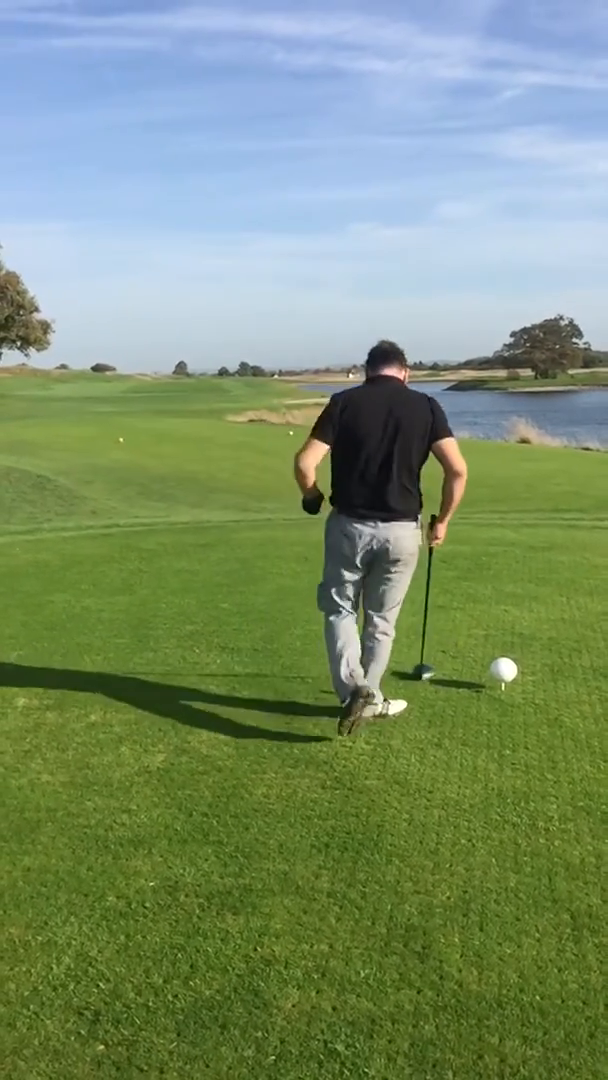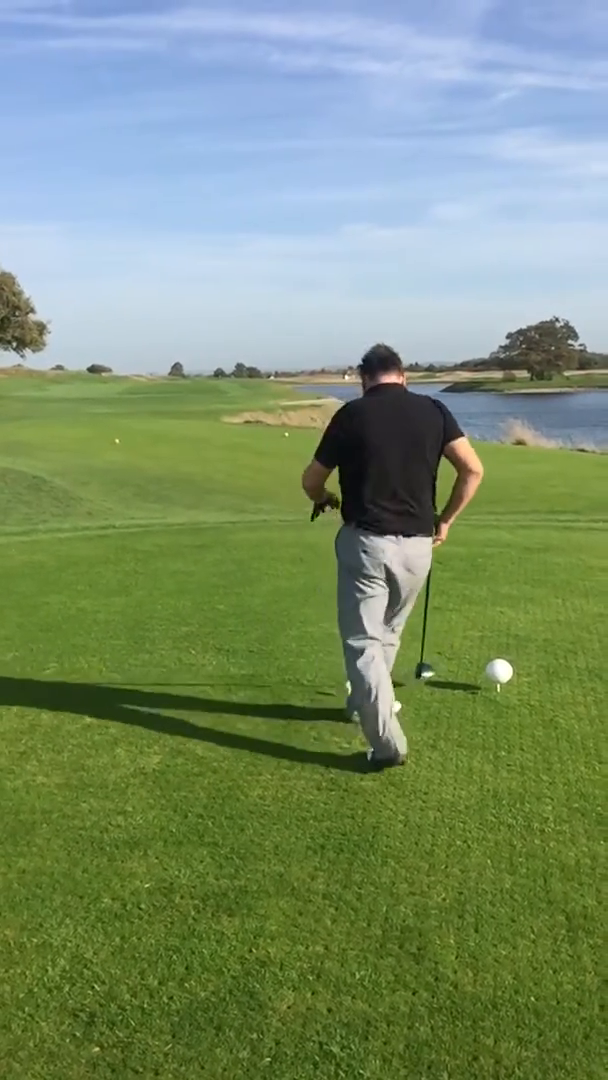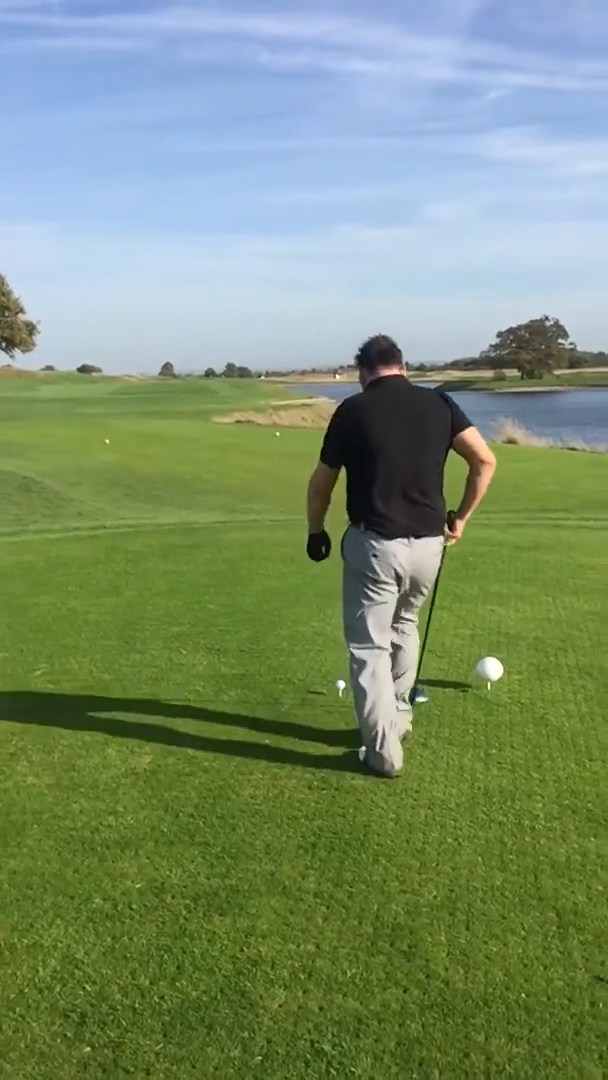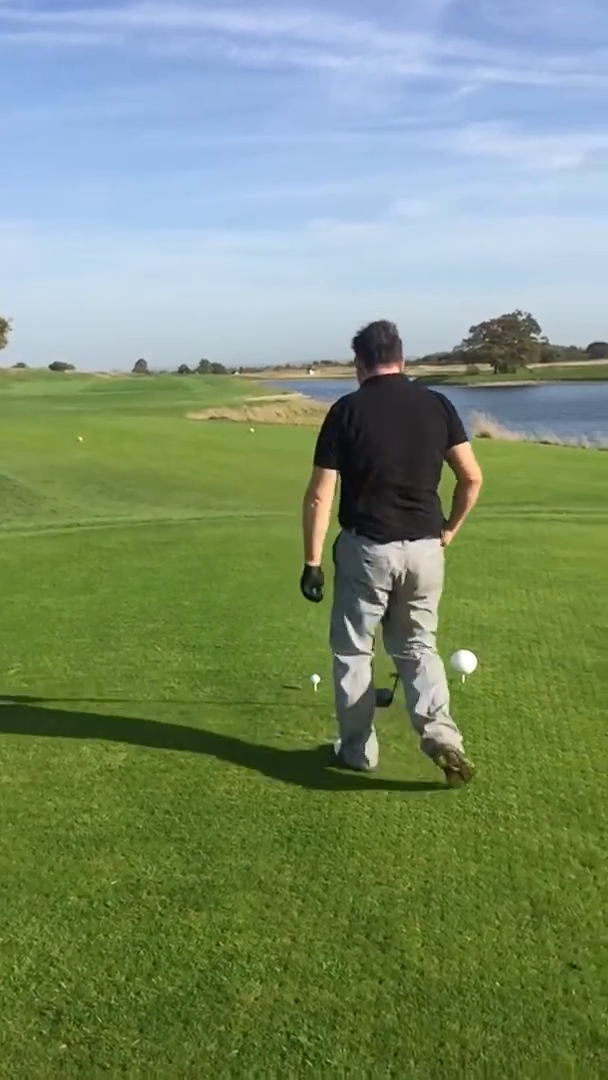
dt=0.2s
person 1, frame 1
left shoulder: (344, 402)
right shoulder: (425, 406)
left elbow: (304, 463)
right elbow: (457, 470)
left wrist: (311, 496)
right wrist: (442, 520)
left hip: (350, 526)
right hip: (400, 530)
left knee: (338, 610)
right knee: (380, 621)
left ankle: (351, 687)
right ankle: (370, 696)
person 1, frame 2
left shoulder: (350, 415)
right shoulder: (433, 411)
left elbow: (311, 480)
right elbow: (473, 469)
left wrist: (323, 500)
right wrist: (446, 519)
left hip: (365, 543)
right hip: (416, 544)
left knee: (363, 641)
right knee: (388, 631)
left ankle: (386, 739)
right ankle: (370, 706)
person 1, frame 3
left shoulder: (352, 411)
right shoulder: (439, 403)
left elbow: (320, 485)
right elbow: (485, 462)
left wrist: (316, 531)
right wrist: (462, 518)
left hip: (374, 545)
right hip: (427, 544)
left knee: (369, 648)
right knee: (403, 628)
left ankle: (383, 752)
right ankle: (397, 710)
person 1, frame 4
left shoulder: (347, 411)
right shoulder: (438, 406)
left elbow: (321, 494)
right elbow: (471, 479)
left wrist: (312, 562)
right wrist: (449, 528)
left hip: (366, 550)
right hip: (423, 548)
left knee: (353, 653)
right knee: (418, 646)
left ankle: (358, 750)
right ankle: (439, 731)
